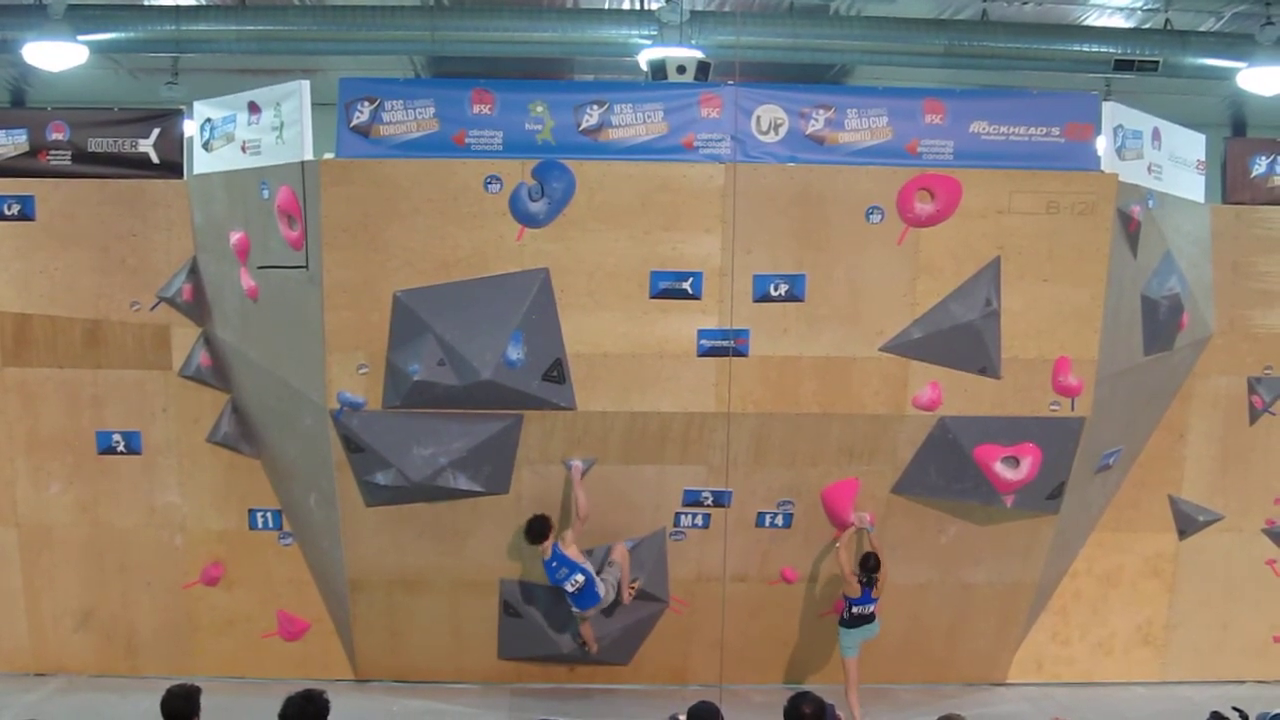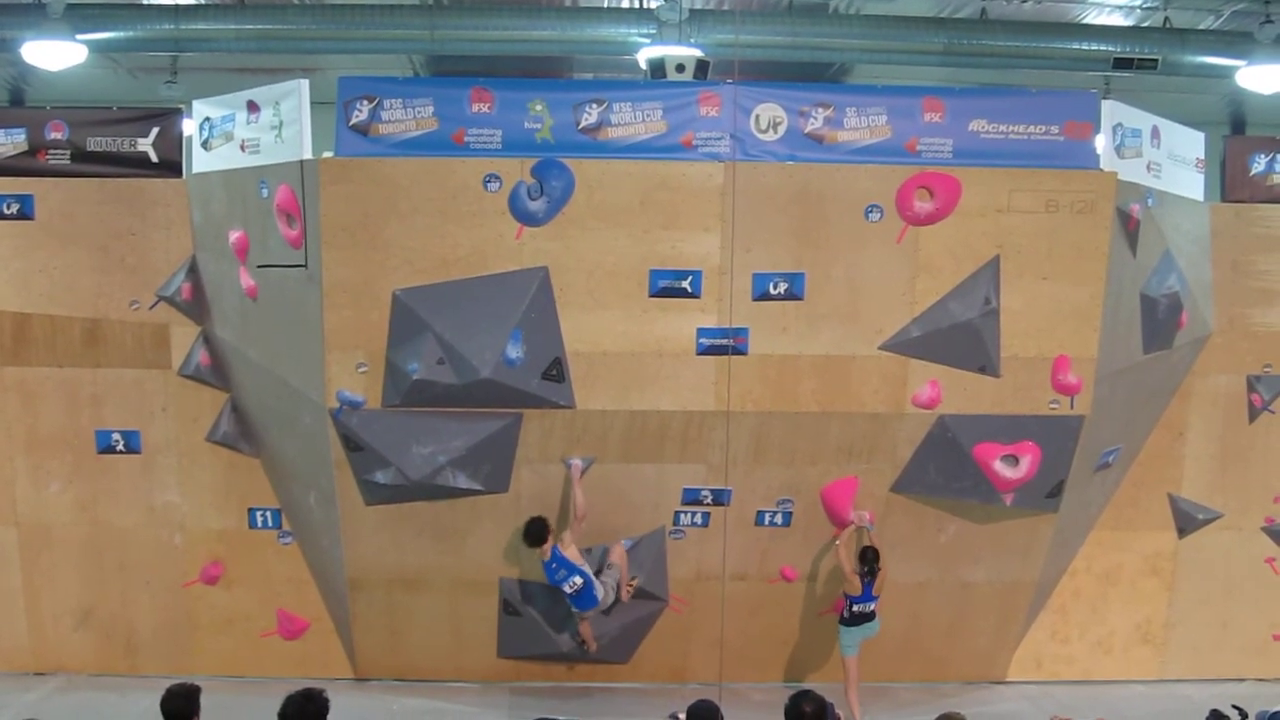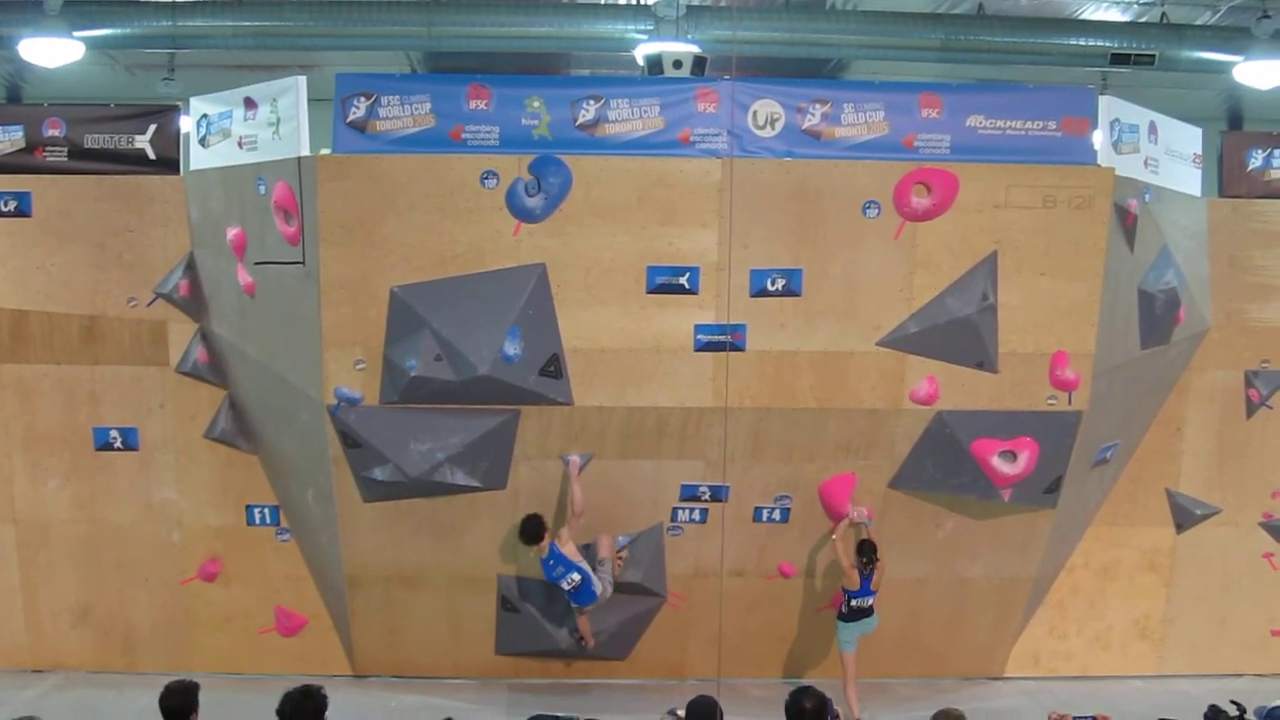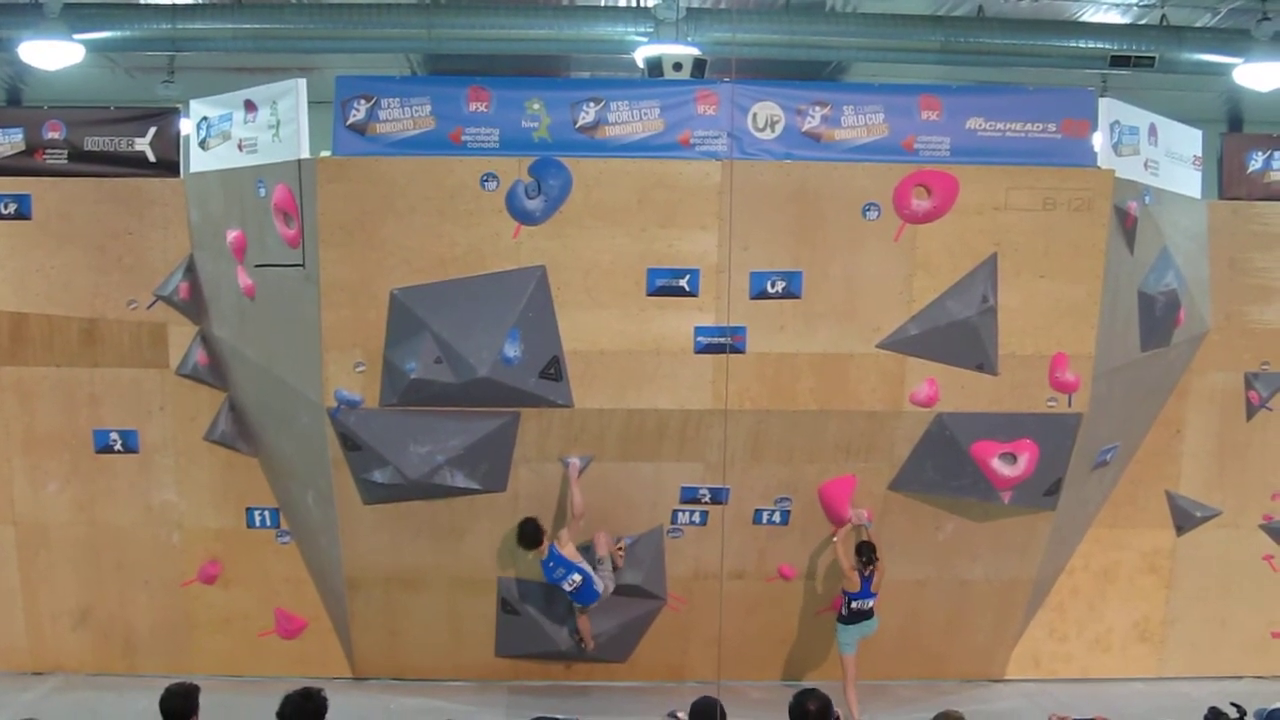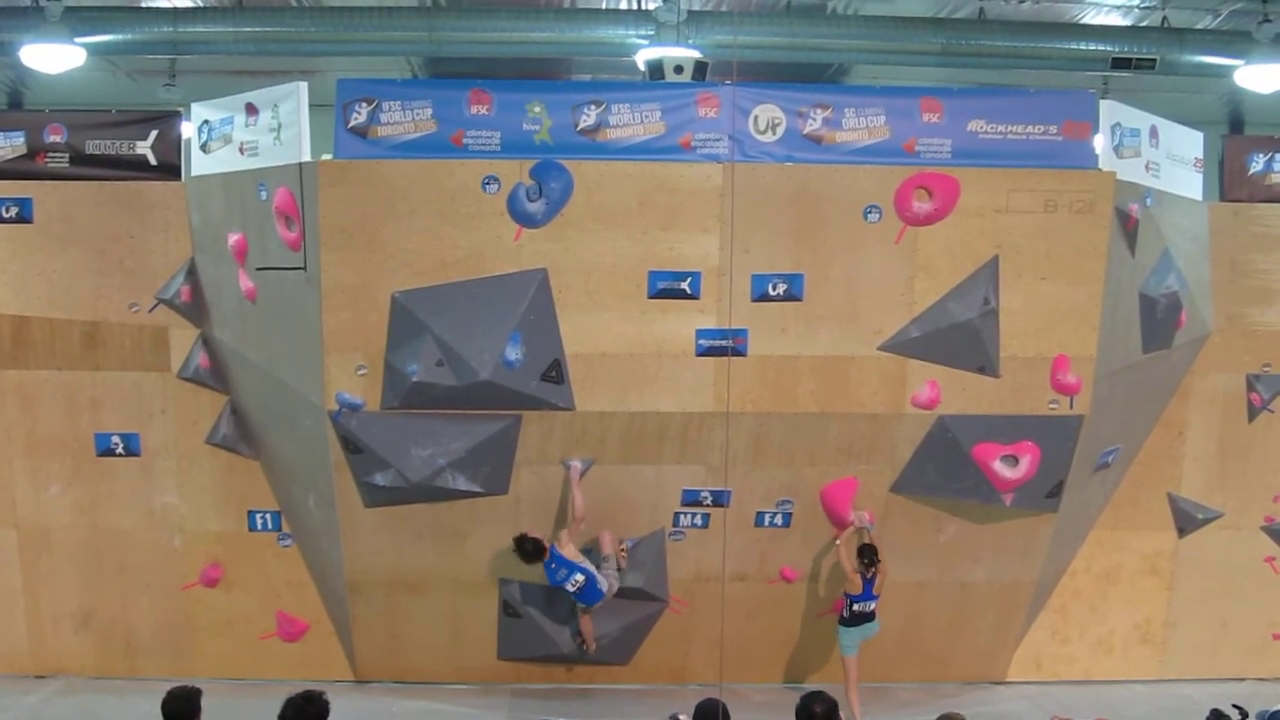
dt=0.2s
person 1, frame 1
left shoulder: (851, 582)
right shoulder: (879, 582)
left elbow: (841, 546)
right elbow: (877, 553)
left wrist: (855, 527)
right wrist: (868, 529)
left hip: (850, 633)
right hip: (872, 628)
left knee: (851, 682)
person 1, frame 2
left shoulder: (852, 580)
right shoulder: (880, 578)
left elbow: (841, 544)
right elbow: (875, 552)
left wrist: (854, 526)
right wrist: (867, 528)
left hip: (850, 631)
right hip: (872, 627)
left knee: (851, 681)
person 1, frame 3
left shoulder: (850, 574)
right shoulder: (878, 572)
left elbow: (837, 538)
right elbow: (872, 546)
left wrist: (849, 519)
right wrist: (865, 524)
left hip: (848, 626)
right hip: (870, 622)
left knee: (849, 677)
person 1, frame 4
left shoulder: (851, 576)
right shoulder: (878, 575)
left elbow: (838, 541)
right elbow: (871, 548)
left wrist: (851, 524)
right wrist: (864, 526)
left hip: (848, 629)
right hip: (870, 625)
left knee: (849, 678)
person 1, frame 5
left shoulder: (853, 579)
right shoulder: (880, 577)
left elbow: (840, 543)
right elbow: (873, 551)
left wrist: (854, 526)
right wrist: (866, 529)
left hip: (849, 631)
right hip: (871, 627)
left knee: (851, 681)
person 2, frame 1
left shoulder: (546, 563)
right shoulder: (564, 545)
right elbow: (582, 515)
right wrist: (576, 480)
left hip: (582, 608)
right hip: (602, 594)
left knee: (582, 620)
right knee: (619, 547)
left ankle: (592, 646)
right ankle: (625, 593)
person 2, frame 2
left shoulder: (545, 565)
right shoulder: (564, 547)
right elbow: (580, 515)
right wrist: (575, 479)
left hip: (581, 607)
right hip: (603, 596)
left knee: (581, 618)
right knee: (617, 547)
left ankle: (591, 645)
right ankle: (623, 591)
person 2, frame 3
left shoulder: (543, 563)
right shoulder: (561, 543)
right elbow: (578, 512)
right wrist: (573, 475)
left hip: (580, 601)
right hip: (601, 589)
left knee: (580, 613)
right knee: (603, 538)
left ankle: (588, 641)
right ankle: (615, 567)
person 2, frame 4
left shoulder: (544, 565)
right shoulder: (561, 544)
right elbow: (578, 514)
right wrist: (573, 478)
left hip: (582, 600)
right hip: (602, 586)
left knee: (580, 614)
right knee: (600, 536)
left ankle: (588, 644)
right ankle: (618, 561)
person 2, frame 5
left shoulder: (548, 571)
right shoulder: (561, 546)
right elbow: (578, 517)
right wrist: (574, 480)
left hip: (586, 600)
right hip: (607, 585)
left knee: (583, 615)
right knee: (605, 535)
left ankle: (590, 645)
right ankle: (620, 562)
